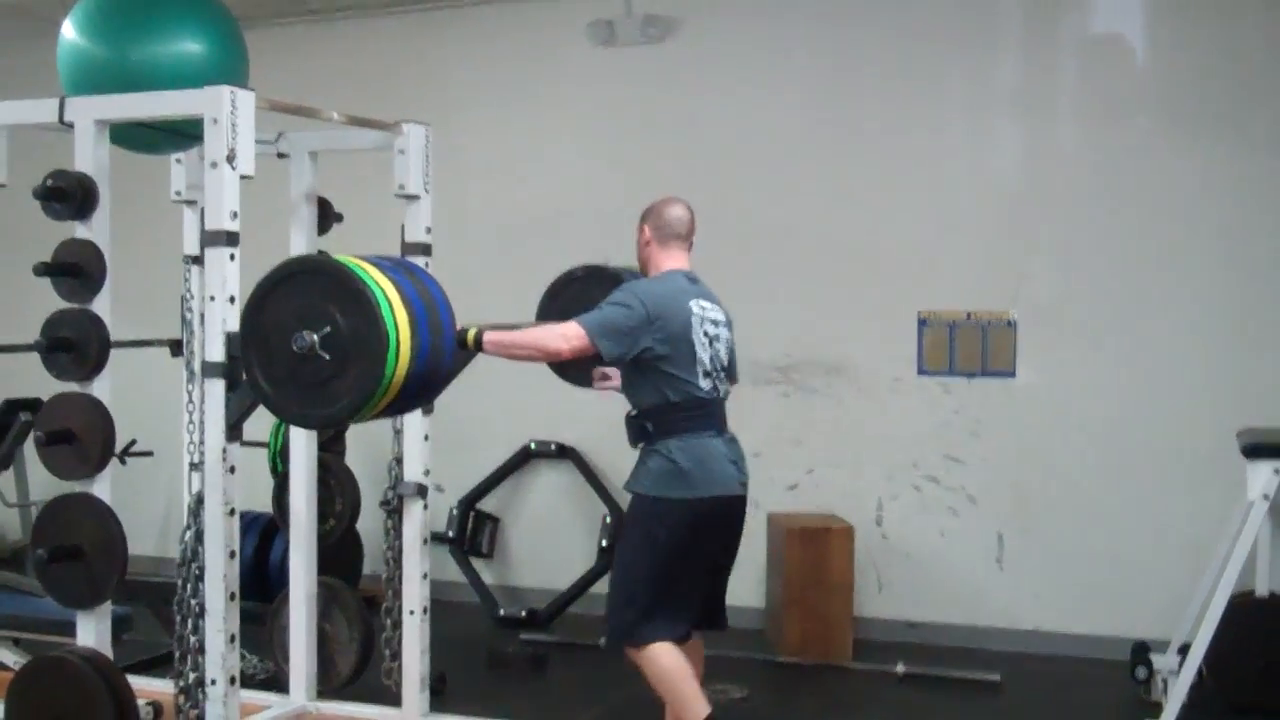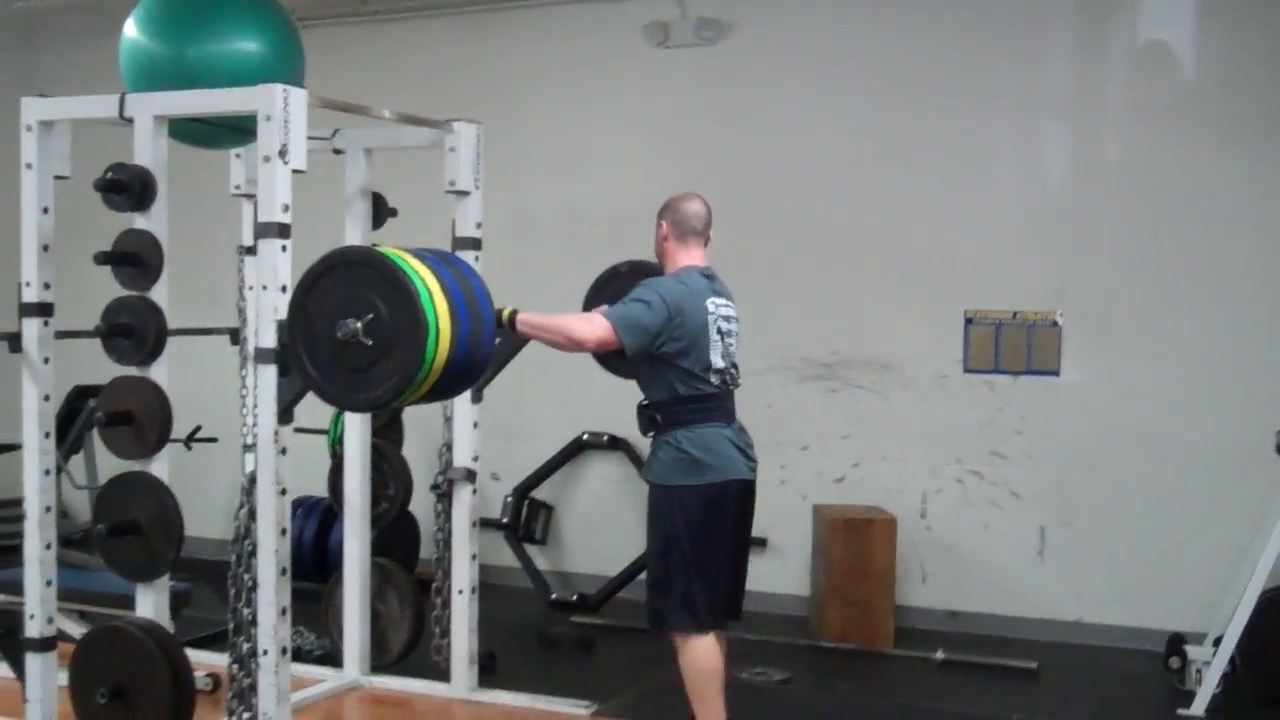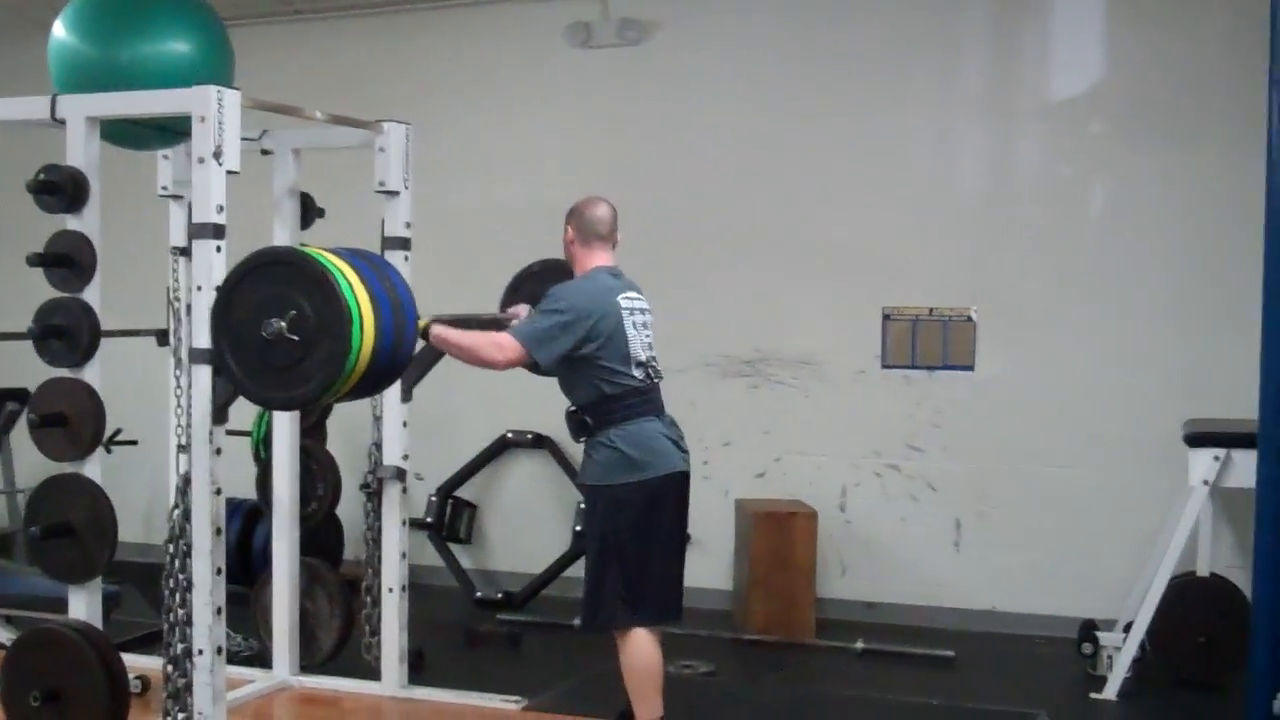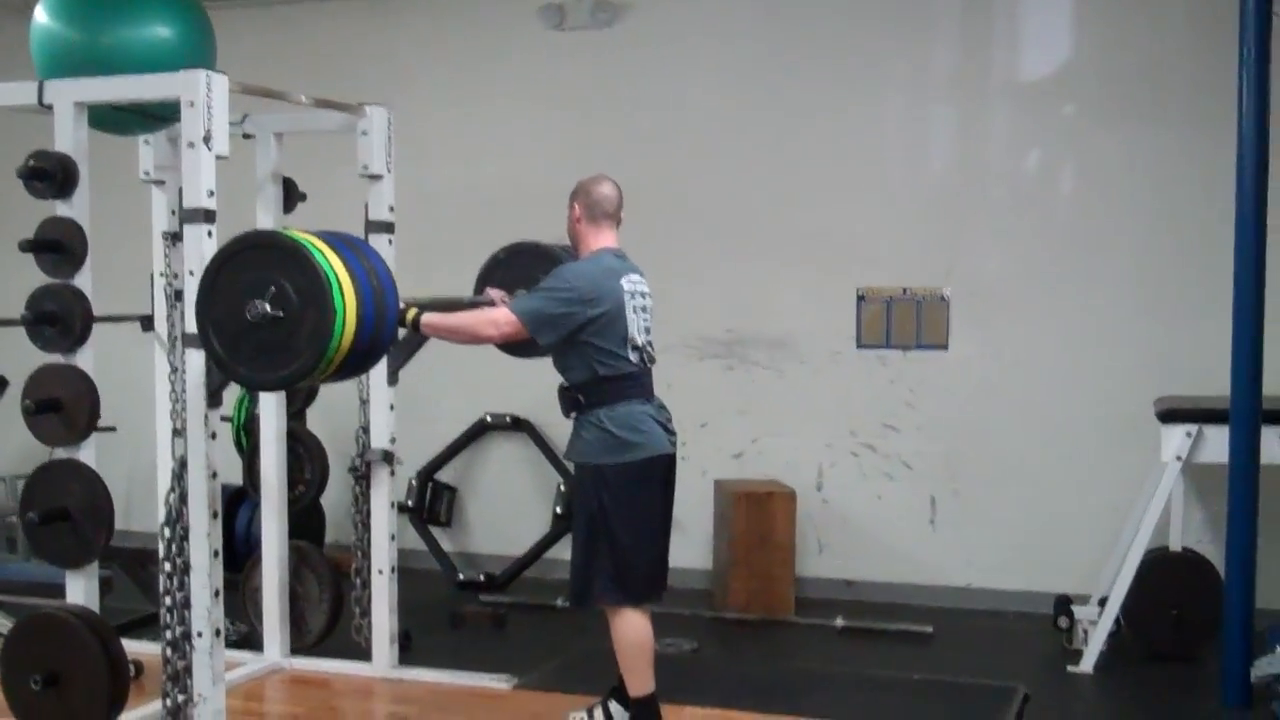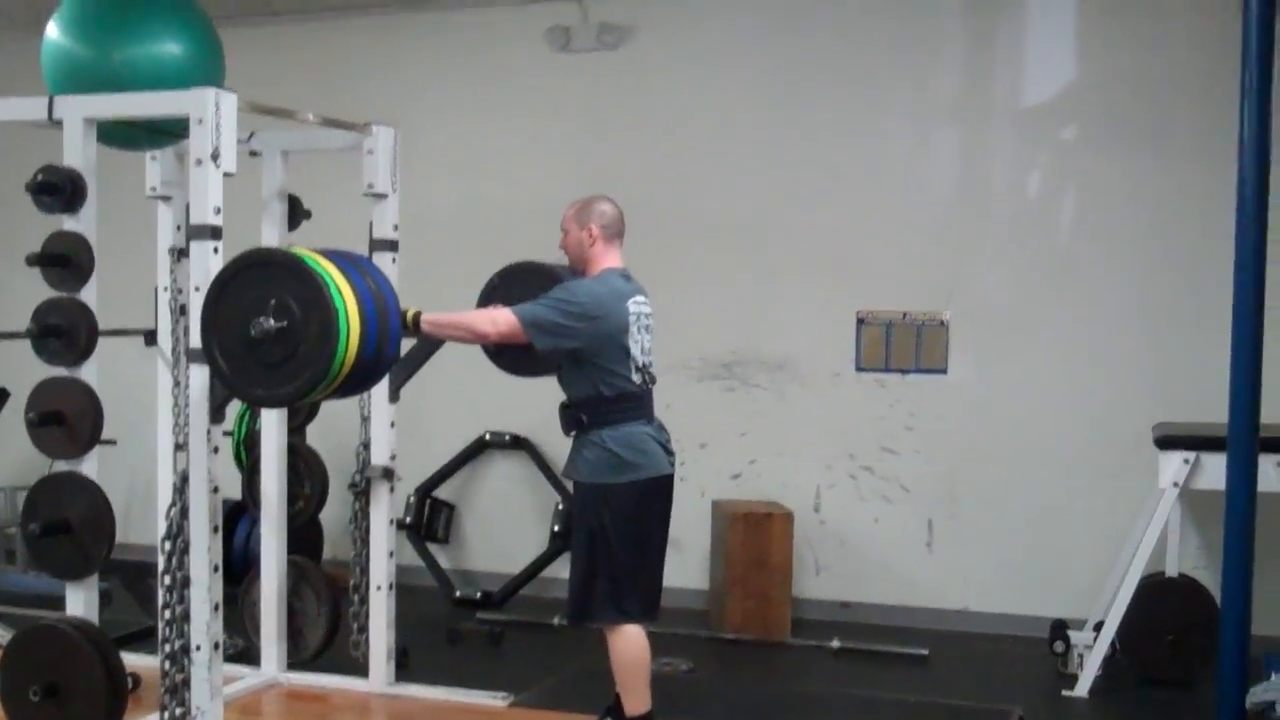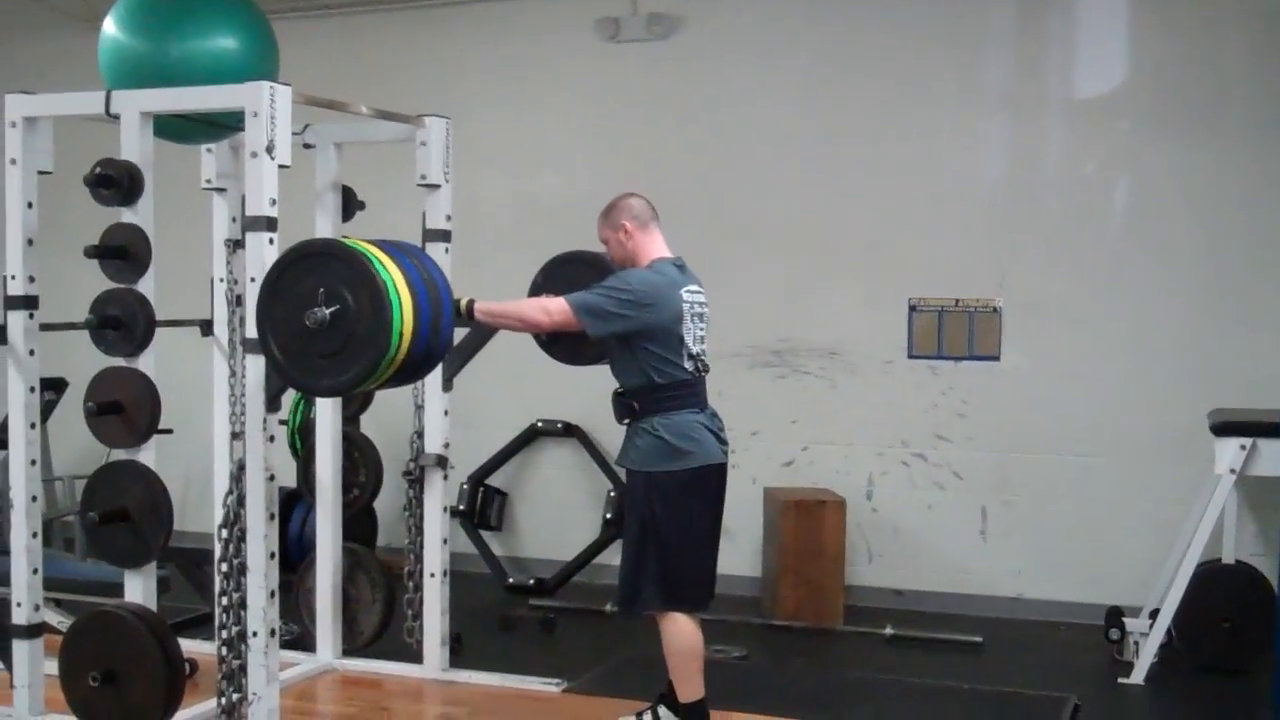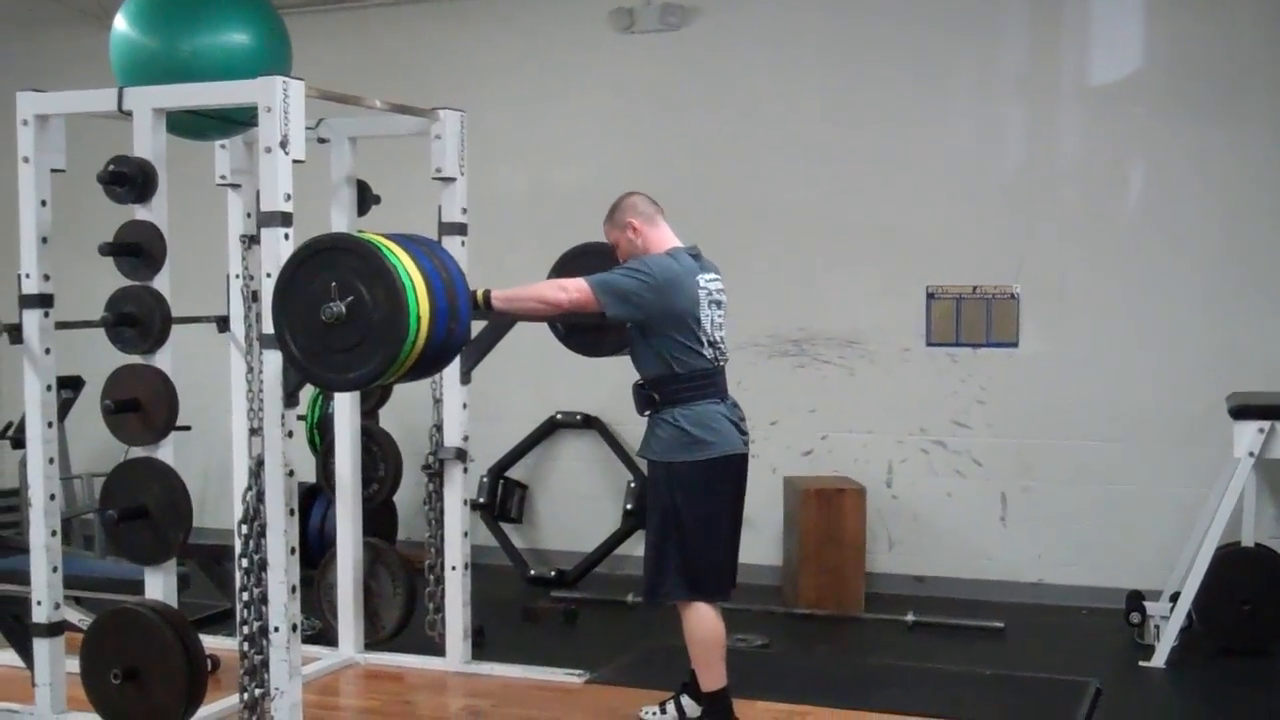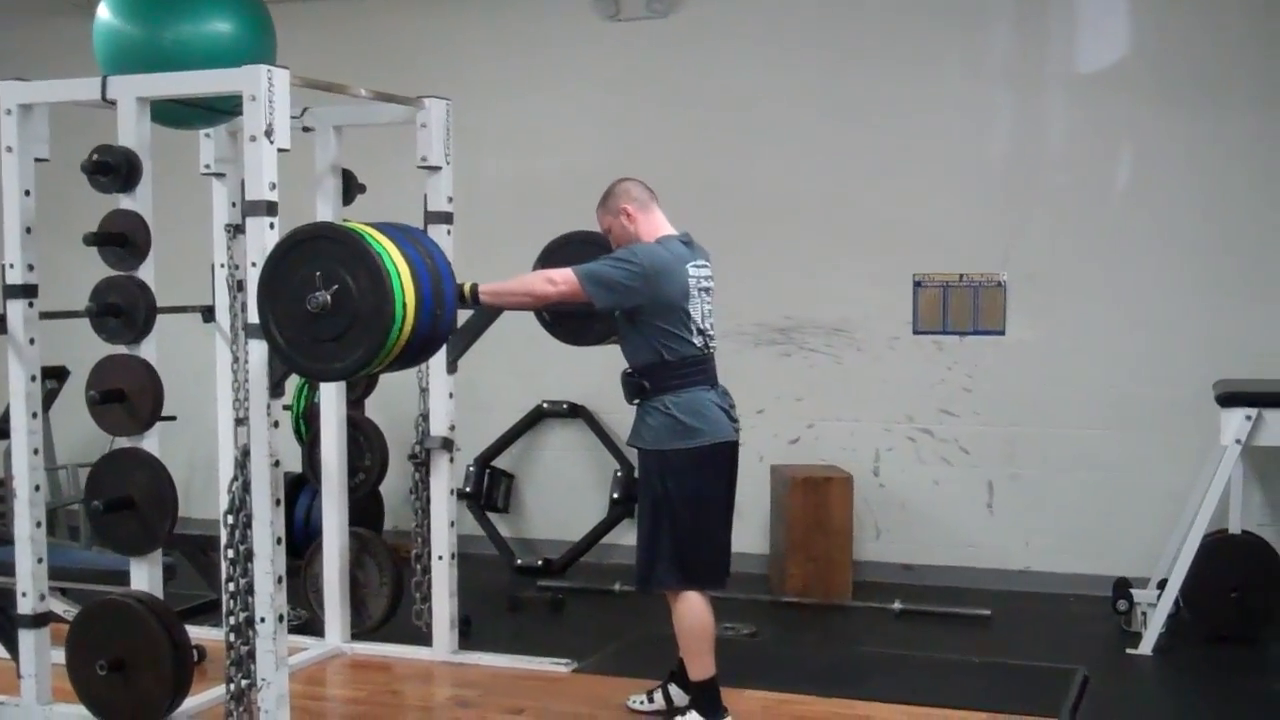
dt=0.5s
person 1, frame 1
left shoulder: (645, 298)
right shoulder: (710, 304)
left elbow: (562, 343)
left wrist: (472, 338)
left hip: (678, 478)
right hip: (721, 474)
left knee: (639, 626)
right knee: (680, 621)
person 1, frame 2
left shoulder: (665, 294)
right shoulder: (717, 294)
left elbow: (589, 334)
left wrist: (508, 318)
right wrist: (617, 319)
left hip: (690, 468)
right hip: (729, 463)
left knee: (688, 619)
right knee: (707, 613)
person 1, frame 3
left shoulder: (578, 299)
right shoulder: (623, 292)
left elbow: (501, 353)
left wrist: (427, 330)
right wrist: (534, 322)
left hip: (626, 465)
right hip: (657, 457)
left knee: (630, 611)
right knee: (640, 605)
person 1, frame 4
left shoulder: (582, 279)
right shoulder: (626, 274)
left elbow: (495, 327)
left wrist: (413, 318)
right wrist: (515, 304)
left hip: (615, 446)
right hip: (642, 439)
left knee: (621, 591)
right knee: (628, 586)
person 1, frame 5
left shoulder: (590, 297)
right shoulder: (627, 293)
left elbow: (492, 328)
left wrist: (414, 320)
right wrist: (501, 317)
left hip: (615, 464)
right hip: (639, 459)
left knee: (619, 609)
right knee: (623, 603)
person 1, frame 6
left shoulder: (642, 287)
right shoulder: (682, 281)
left elbow: (546, 315)
left wrist: (468, 308)
left hip: (668, 453)
right hip: (692, 447)
left knee: (671, 597)
right knee: (676, 592)
person 1, frame 7
left shoulder: (657, 274)
right shoulder: (698, 269)
left elbow: (567, 293)
left wrist: (484, 299)
left hip: (689, 441)
right hip: (712, 435)
left knee: (692, 587)
right knee: (696, 581)
person 1, frame 8
left shoulder: (647, 261)
right shoulder: (688, 256)
left elbow: (553, 286)
left wrist: (470, 292)
left hip: (679, 430)
right hip: (703, 424)
left knee: (682, 575)
right knee: (685, 570)
